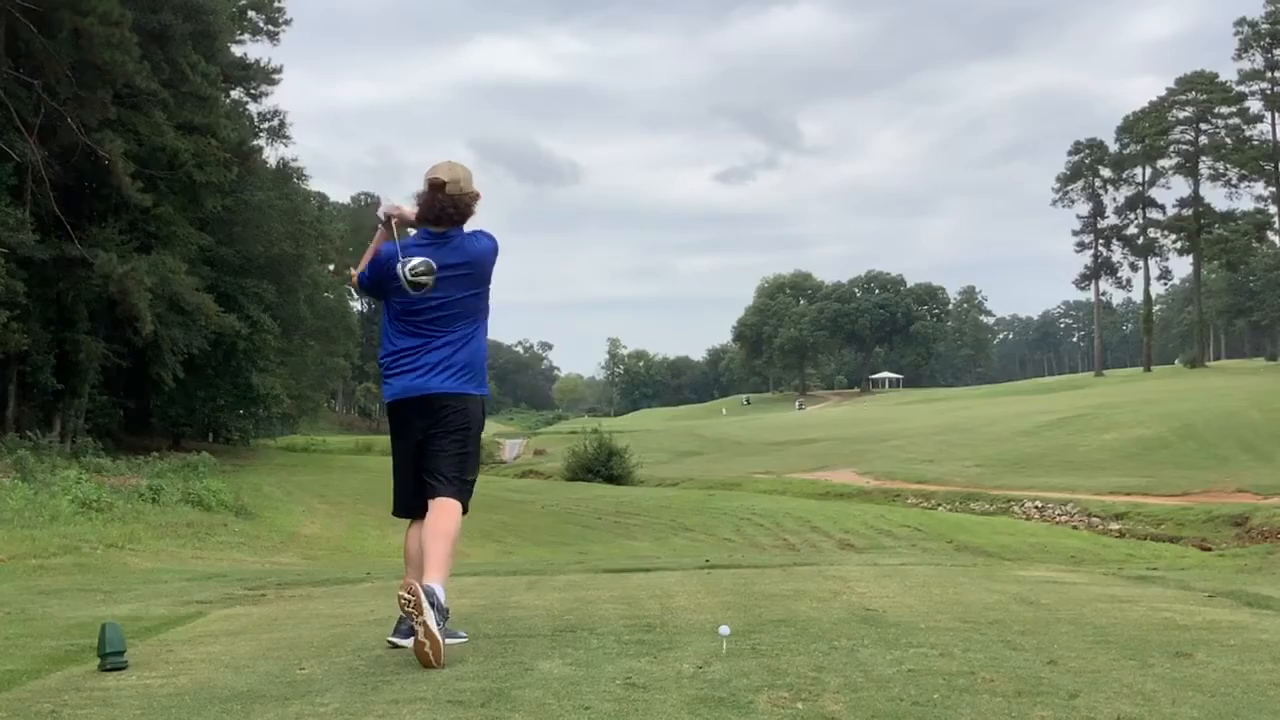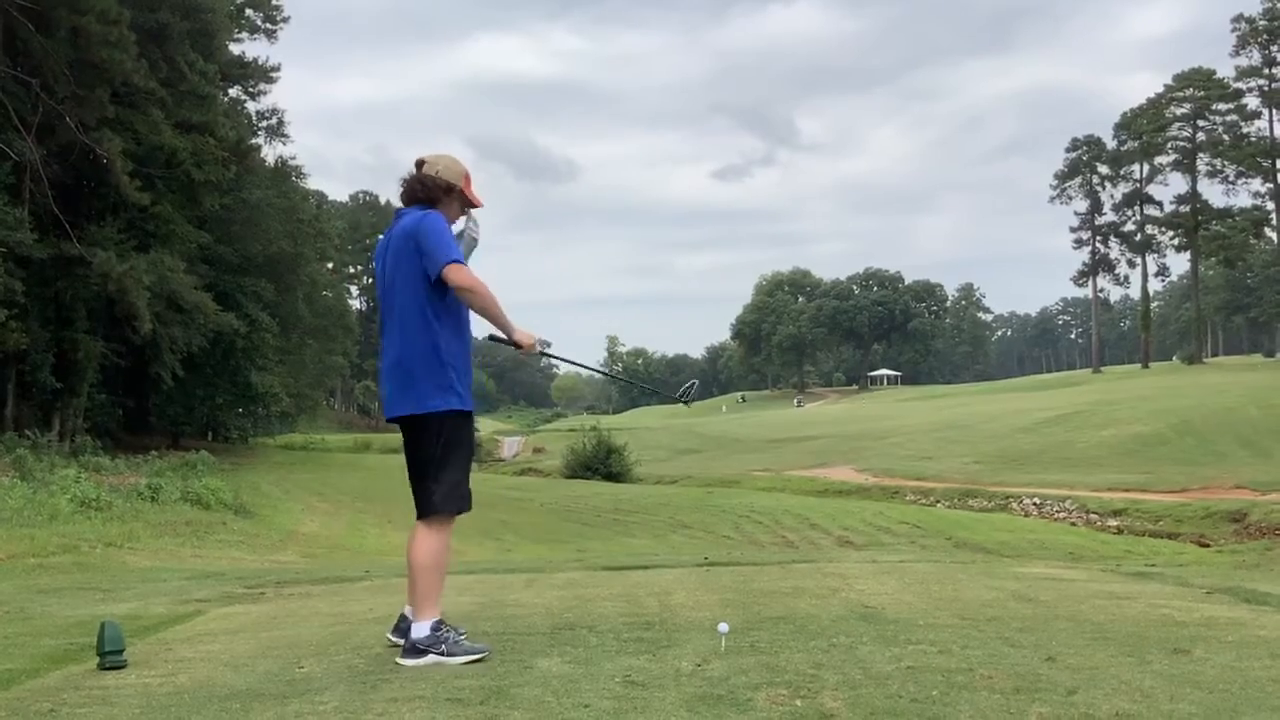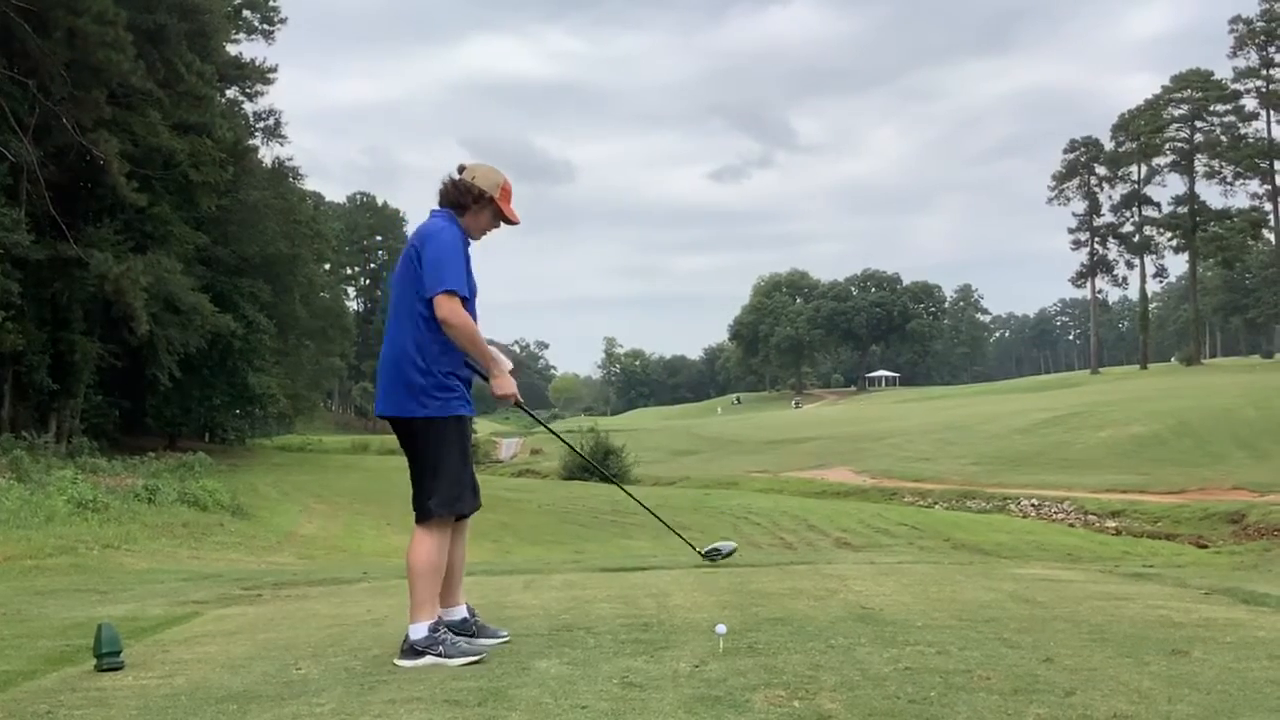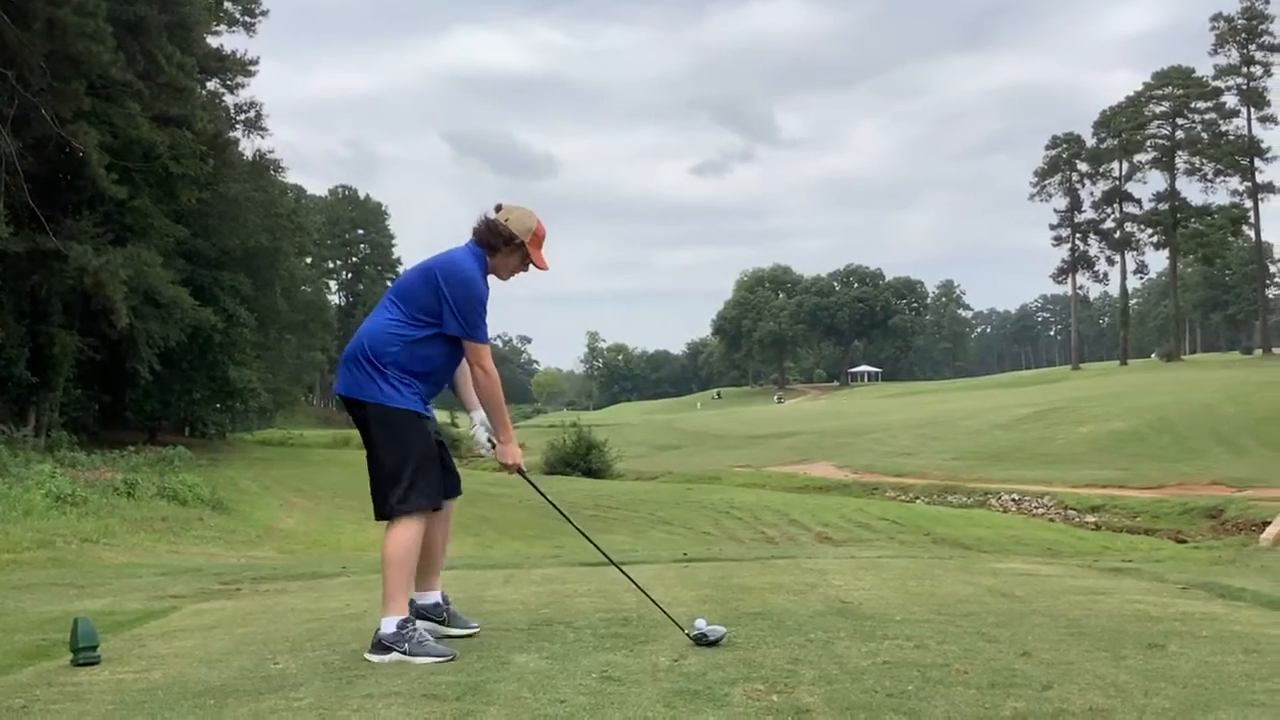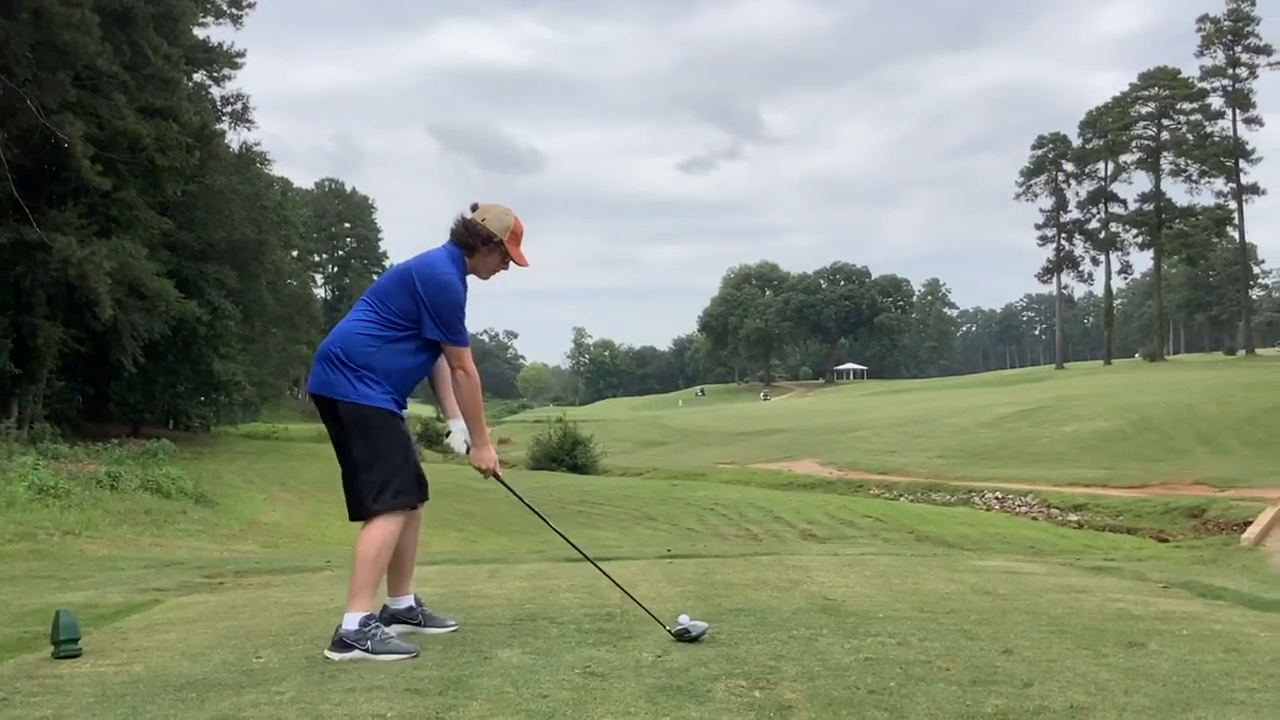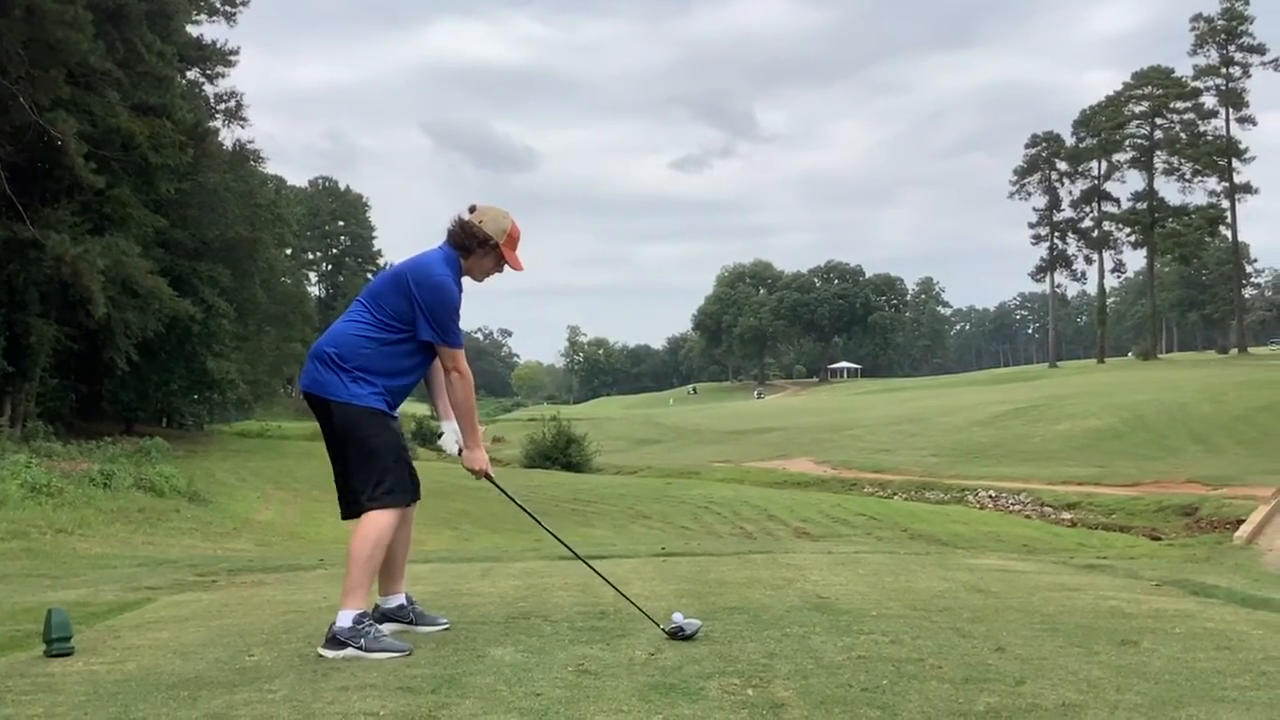
dt=0.7s
person 1, frame 1
left shoulder: (393, 256)
right shoulder: (483, 248)
left elbow: (361, 281)
left wrist: (386, 229)
right wrist: (416, 221)
left hip: (404, 395)
right hip: (459, 393)
left knee: (419, 506)
right knee: (447, 496)
left ankle: (413, 615)
right ankle: (432, 592)
person 1, frame 2
left shoulder: (394, 237)
right shoulder: (425, 223)
right elbow: (460, 282)
left wrist: (466, 254)
right wrist: (511, 329)
left hip: (417, 386)
right hip: (434, 387)
left knee: (434, 507)
right knee: (439, 508)
left ankle: (414, 616)
right ankle: (424, 634)
person 1, frame 3
left shoulder: (440, 235)
right shoulder: (442, 233)
right elbow: (448, 313)
left wrist: (484, 354)
right wrist: (494, 370)
left hip: (435, 390)
right hip: (428, 393)
left knee: (459, 508)
right knee: (437, 512)
left ankle: (453, 615)
right ankle: (422, 636)
person 1, frame 4
left shoulder: (461, 269)
right shoulder: (463, 274)
left elbow: (458, 357)
right elbow: (482, 366)
left wrist: (476, 416)
right wrist: (507, 439)
left hip: (393, 386)
right hip: (382, 384)
left knee: (440, 491)
right knee: (411, 504)
left ankle: (427, 601)
right ankle: (393, 630)
person 1, frame 5
left shoulder: (441, 269)
right shoulder: (442, 278)
left elbow: (439, 359)
right elbow: (463, 369)
left wrist: (456, 424)
right wrist: (481, 443)
left hip: (360, 386)
right hip: (354, 385)
left knee: (409, 497)
right knee: (390, 503)
left ankle: (400, 606)
right ankle: (355, 628)
person 1, frame 6
left shoulder: (436, 271)
right shoulder: (437, 279)
left elbow: (435, 361)
right elbow: (457, 370)
left wrist: (449, 425)
right wrist: (473, 444)
left hip: (351, 385)
right hip: (347, 385)
left knee: (403, 494)
right knee: (385, 498)
left ankle: (393, 604)
right ankle: (348, 625)
